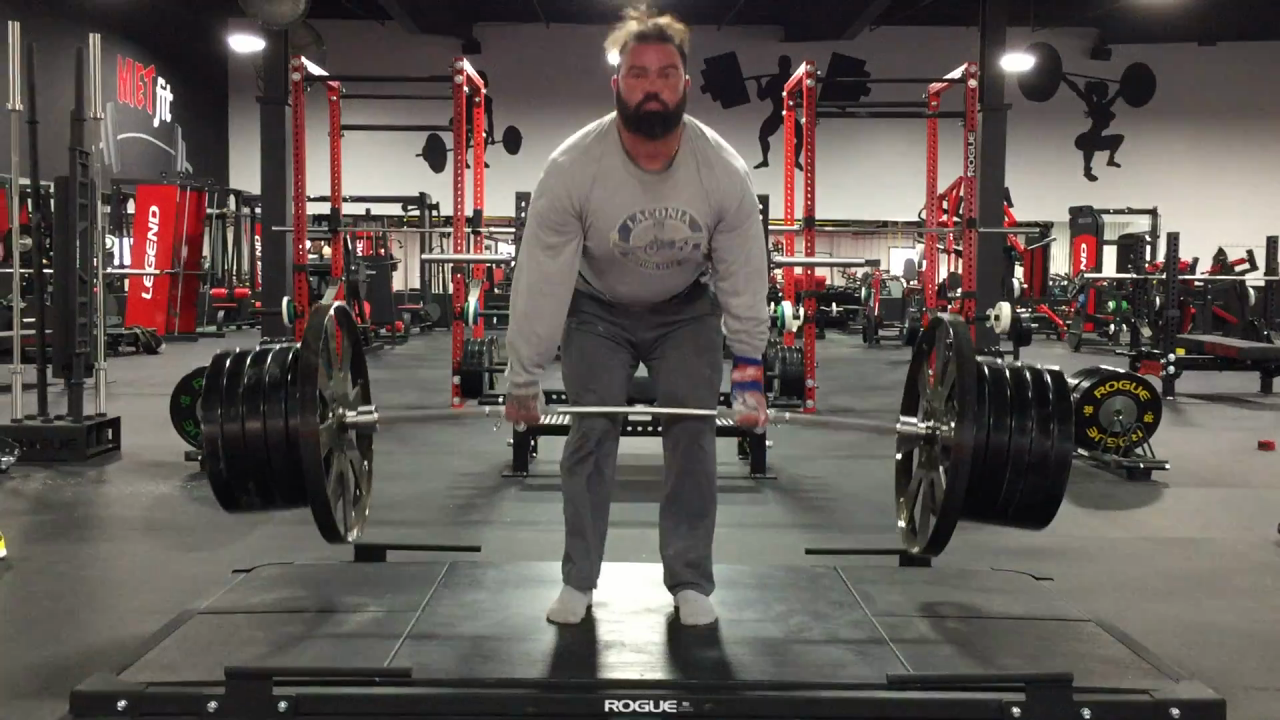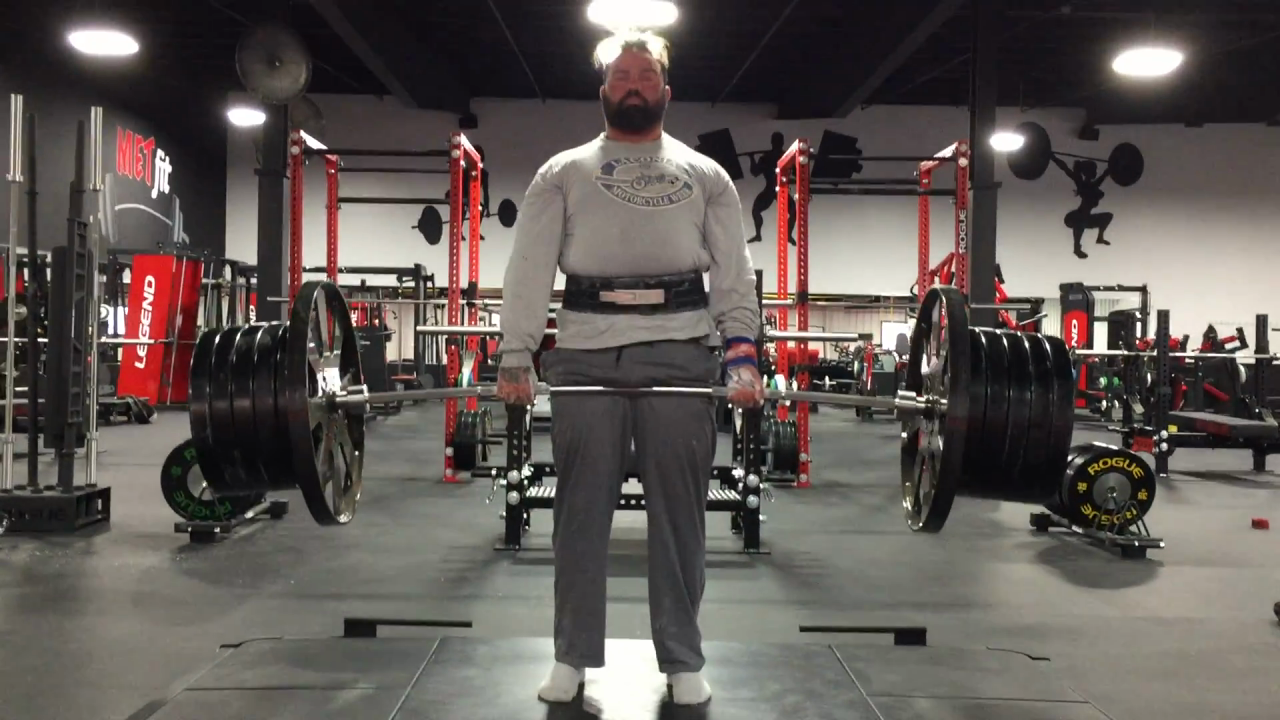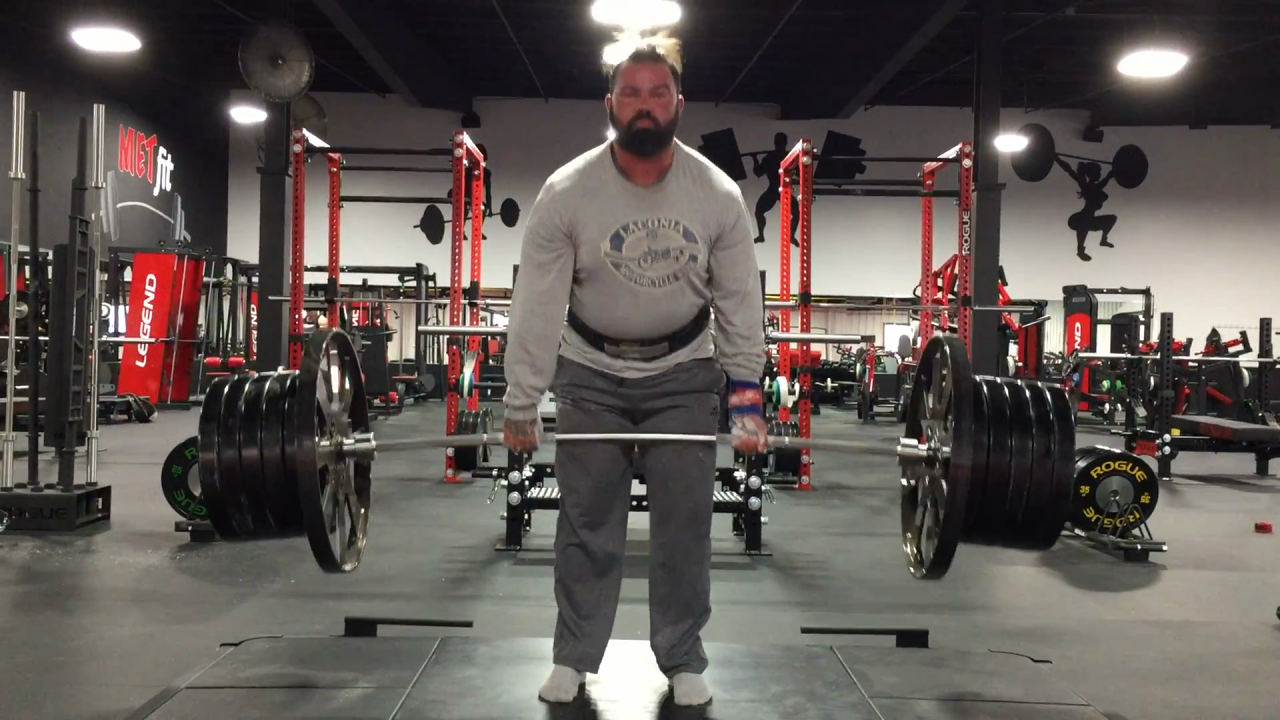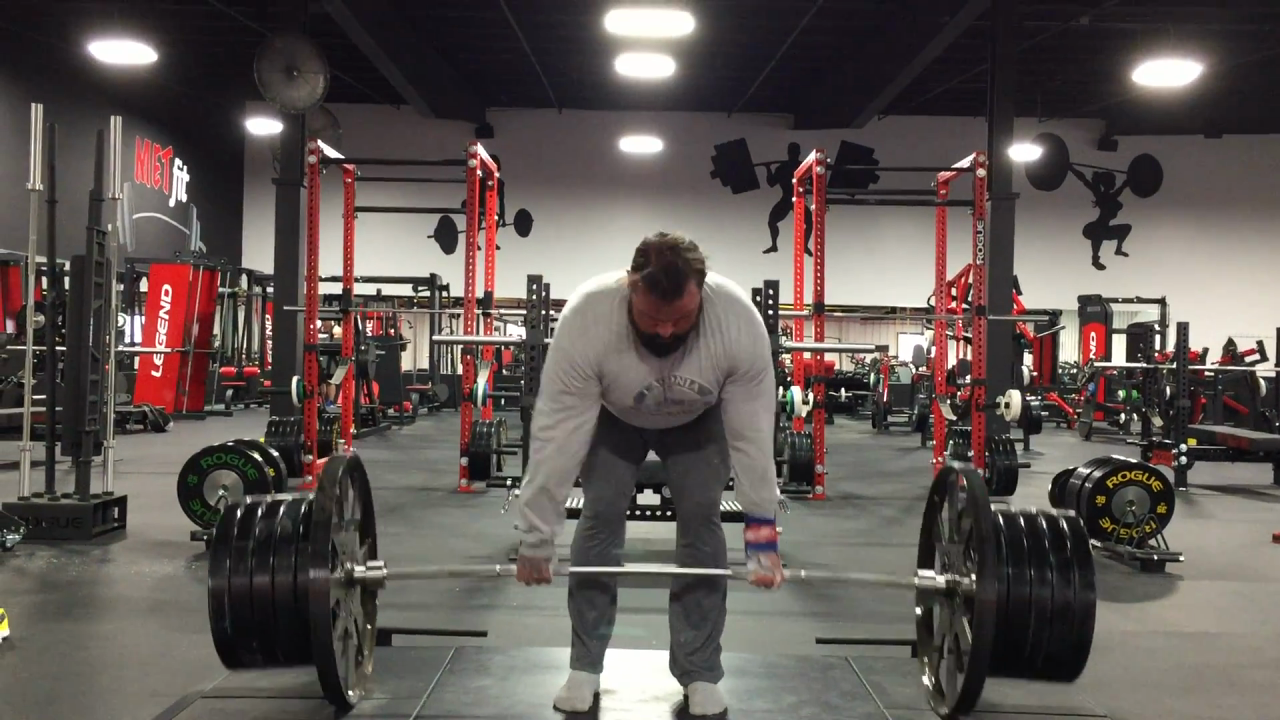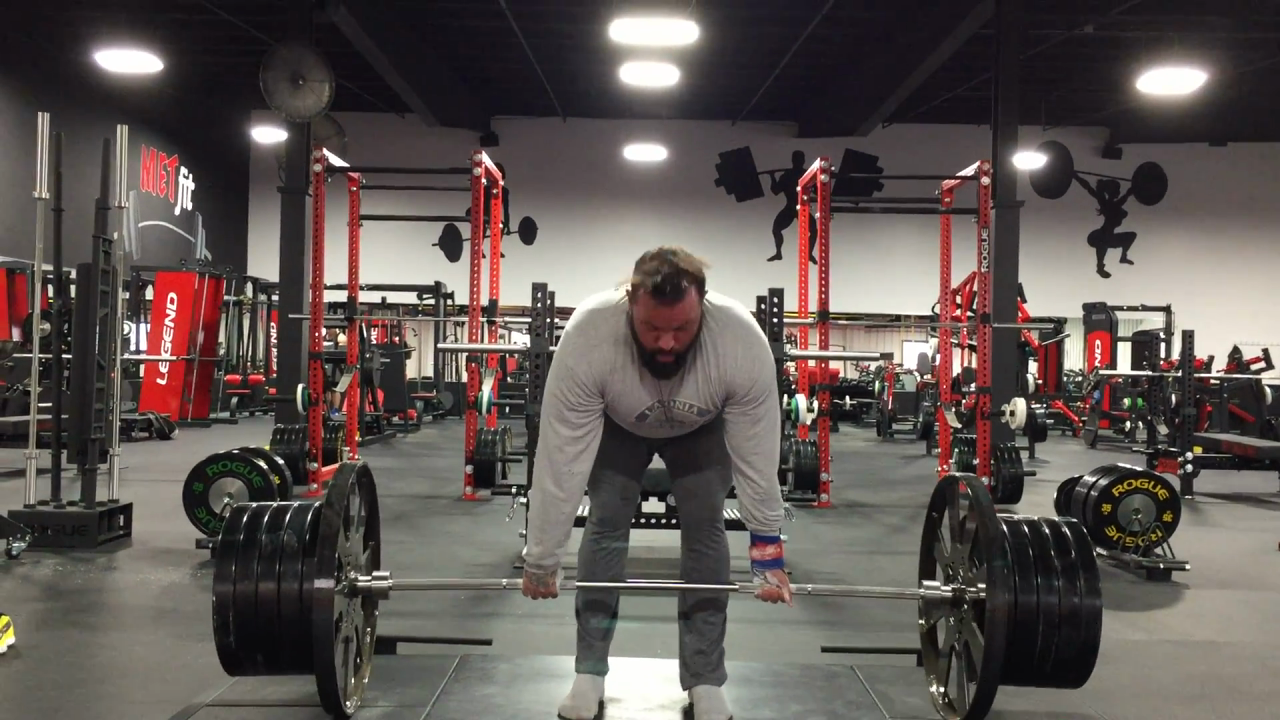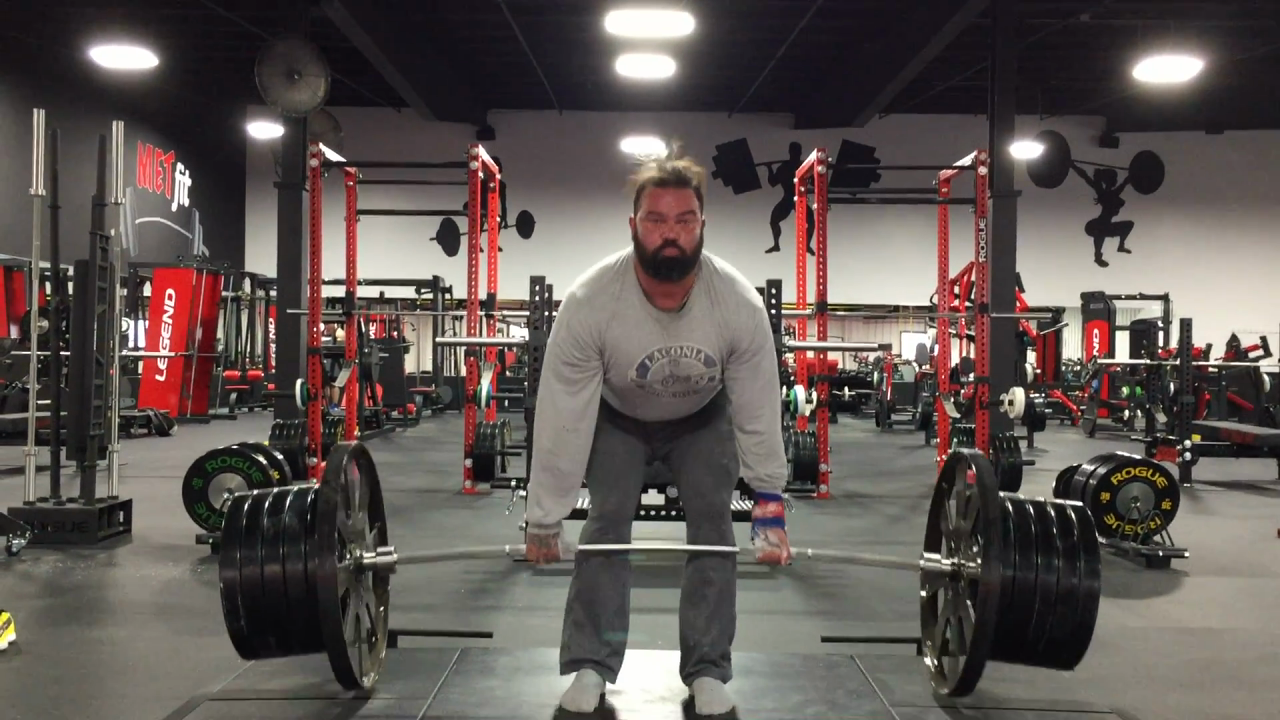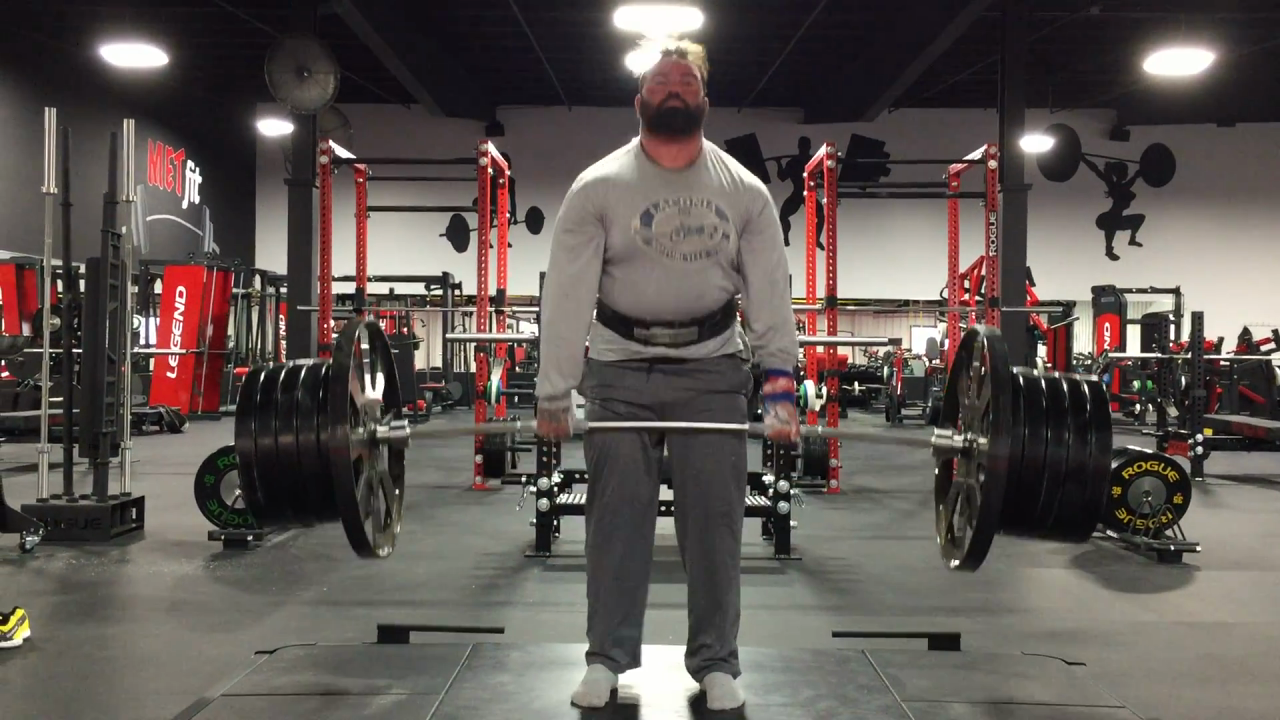
dt=0.7s
person 1, frame 1
left shoulder: (726, 173)
right shoulder: (570, 170)
left elbow: (744, 281)
right elbow: (541, 282)
left wrist: (749, 376)
right wrist: (523, 383)
left hip: (686, 313)
right hip: (597, 312)
left knee: (693, 437)
right knee: (590, 433)
left ankle: (690, 582)
right ankle: (578, 580)
person 1, frame 2
left shoulder: (704, 174)
right shoulder: (564, 172)
left elbow: (733, 271)
right elbow: (529, 267)
left wrist: (742, 356)
right wrist: (515, 359)
left hip: (681, 353)
right hip: (585, 353)
left knee: (677, 512)
right knee: (582, 510)
left ankle: (681, 659)
right ankle: (572, 655)
person 1, frame 3
left shoulder: (718, 195)
right shoulder: (566, 192)
left elbow: (740, 304)
right elbow: (537, 307)
left wrist: (746, 399)
right wrist: (520, 407)
left hip: (683, 375)
right hip: (591, 375)
left knee: (684, 521)
right knee: (586, 521)
left ankle: (683, 661)
right ankle: (573, 658)
person 1, frame 4
left shoulder: (740, 323)
right shoulder: (586, 320)
left elbow: (752, 435)
right elbow: (555, 437)
left wrist: (762, 535)
right wrist: (535, 541)
left hip: (696, 419)
right hip: (611, 416)
left knee: (700, 518)
right knee: (601, 515)
left ankle: (699, 672)
right ankle: (585, 666)
person 1, frame 5
left shoulder: (743, 343)
right shoulder: (587, 339)
left elbow: (756, 458)
right elbow: (561, 459)
left wrist: (768, 553)
right wrist: (541, 560)
left hip: (700, 427)
right hip: (617, 425)
left knee: (705, 524)
right knee: (606, 522)
left ankle: (704, 677)
right ankle: (590, 670)
person 1, frame 6
left shoulder: (739, 305)
right shoulder: (590, 303)
left elbow: (757, 413)
right elbow: (563, 421)
left wrist: (770, 511)
right wrist: (543, 522)
left hip: (702, 420)
right hip: (616, 420)
left knee: (713, 522)
right knee: (606, 521)
left ankle: (707, 671)
right ankle: (590, 667)
person 1, frame 7
left shoulder: (744, 189)
right shoulder: (597, 186)
left elbow: (769, 292)
right elbow: (567, 295)
left wrist: (780, 390)
right wrist: (553, 396)
left hip: (713, 370)
right hip: (620, 368)
left knee: (715, 517)
right knee: (616, 516)
left ankle: (715, 663)
right ankle: (606, 658)
